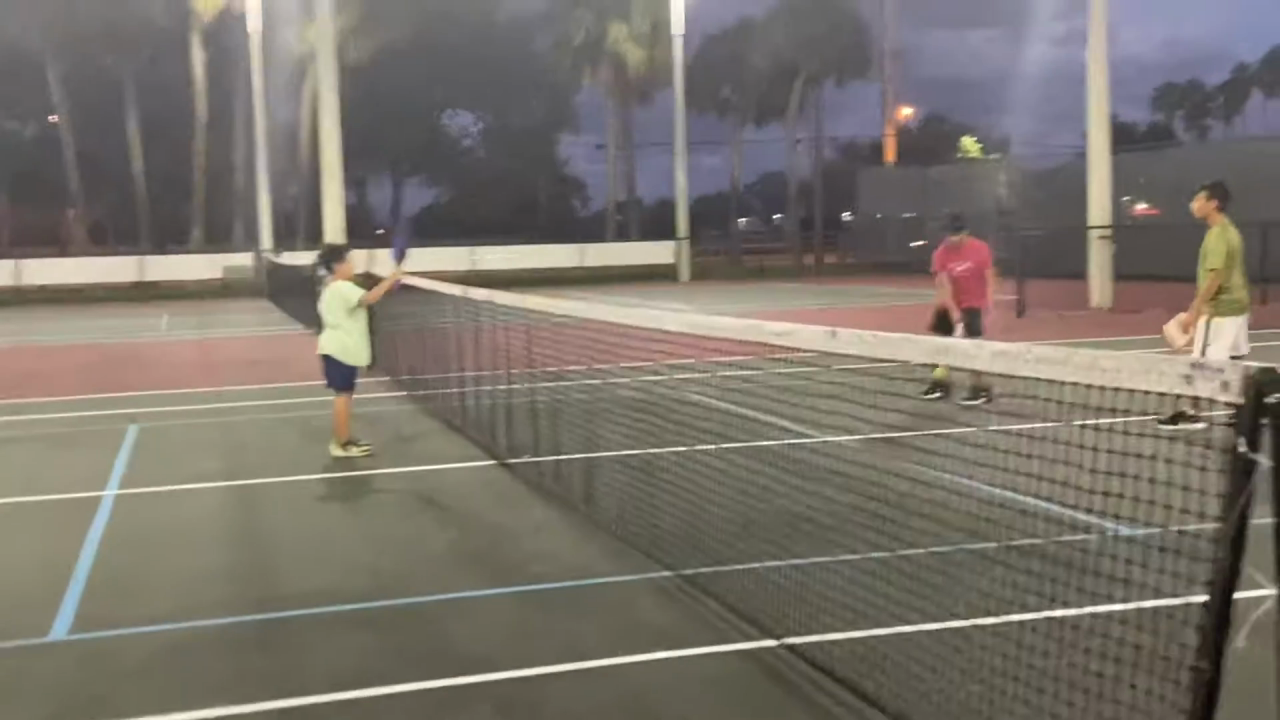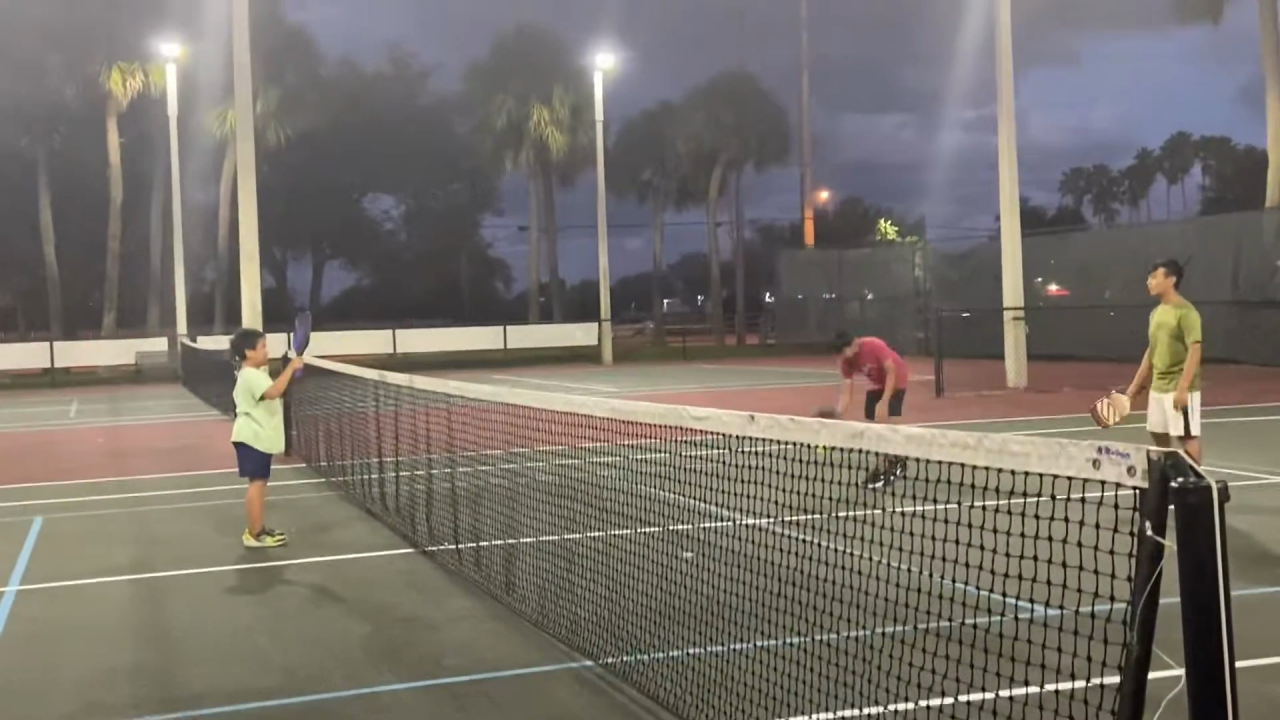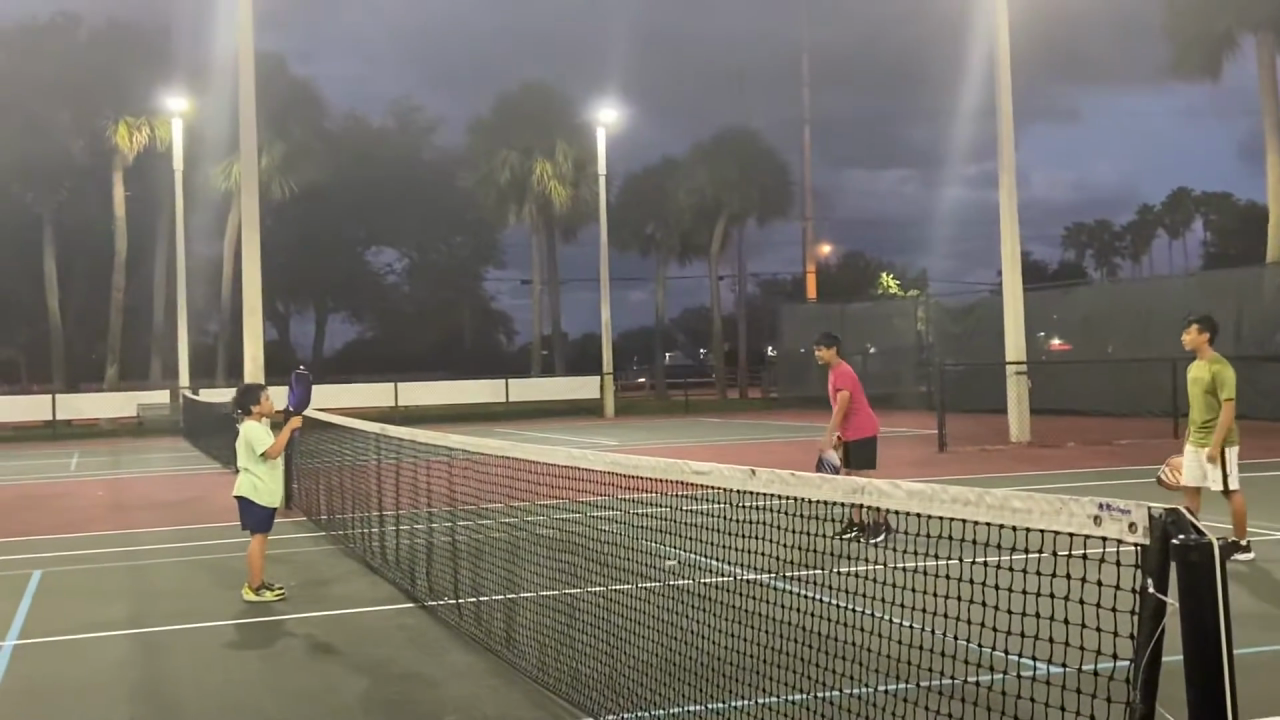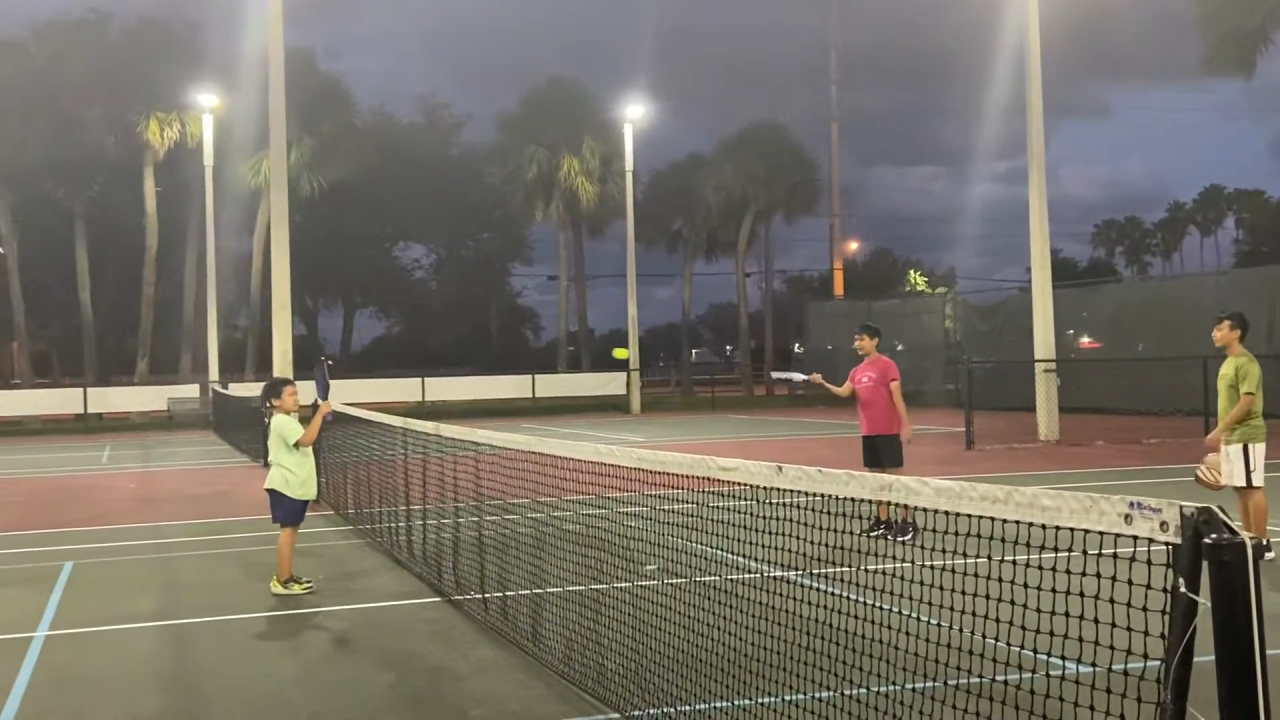
dt=1s
person 1, frame 1
left shoulder: (1217, 235)
right shoulder: (1228, 230)
left elbow: (1213, 278)
left wrist: (1193, 313)
right wrist: (1200, 310)
left hip: (1222, 309)
right hip: (1236, 304)
left knee: (1202, 360)
right knee: (1236, 359)
left ankle: (1191, 414)
person 1, frame 2
left shoulder: (1186, 312)
right shoulder: (1156, 313)
left elbow: (1194, 351)
left wrist: (1182, 388)
right wrist: (1136, 384)
left hip: (1181, 389)
right hip: (1158, 387)
left knee: (1187, 437)
right knee: (1159, 435)
person 1, frame 3
left shoulder: (1220, 368)
right shoulder: (1192, 368)
left elbow: (1228, 408)
left wrist: (1216, 443)
right wrist: (1189, 438)
left hip: (1218, 443)
right hip: (1195, 442)
left knee: (1231, 491)
right knee: (1189, 488)
left ankle: (1242, 545)
person 1, frame 4
left shoulder: (1246, 363)
right shoulder: (1227, 363)
left elbow: (1246, 402)
left wrist: (1218, 430)
right wrist: (1221, 434)
left hip: (1246, 436)
right hip: (1232, 437)
left knee: (1252, 488)
right knee: (1241, 489)
left ankle: (1263, 544)
person 2, frame 1
left shoulder: (331, 289)
right shoulder: (343, 288)
right elbow: (370, 298)
right wrist: (391, 279)
left hip: (340, 348)
right hip: (341, 350)
left knee: (344, 394)
right knee: (343, 395)
left ankle: (344, 439)
right ankle: (342, 443)
person 2, frame 2
left shoulder: (254, 374)
right shoulder: (251, 375)
left elbow: (271, 394)
right elbow: (274, 392)
right wrist: (290, 368)
left hip: (259, 437)
right hip: (253, 438)
left knee: (260, 482)
right knee: (257, 483)
left ankle: (258, 528)
right ankle: (254, 534)
person 2, frame 3
left shoulder: (257, 426)
right shoulder: (253, 428)
left elbow: (271, 451)
right elbow: (273, 452)
right wrist: (288, 428)
left hip: (261, 491)
right hip: (255, 492)
left knee: (261, 536)
right knee: (258, 537)
left ankle: (257, 583)
right ankle: (255, 588)
person 2, frame 4
left shoulder: (286, 420)
right shoulder: (283, 421)
left elbow: (302, 443)
right elbow: (306, 440)
right wrist: (319, 414)
left hip: (294, 485)
right hip: (286, 486)
left knee: (291, 530)
right knee: (288, 530)
left ankle: (285, 576)
right ankle: (283, 581)
person 3, frame 1
left shoulder: (980, 249)
right shoulder: (941, 253)
left elbow: (989, 280)
right elbow: (944, 284)
left wrist: (989, 308)
right wrist: (953, 310)
left hip: (973, 304)
right hip: (948, 306)
left ankle: (982, 388)
right ankle: (941, 384)
person 3, frame 2
left shoulder: (874, 346)
right shoulder: (846, 359)
left elbow: (892, 372)
right elbow: (847, 388)
left wrist: (884, 402)
right wrist: (840, 412)
left hip: (895, 381)
right hip: (876, 386)
left knee: (882, 423)
left ankle: (882, 470)
right ankle: (896, 461)
person 3, frame 3
left shoulder: (843, 373)
right shoulder: (832, 371)
left elbow: (842, 407)
left wrist: (828, 434)
right wrist: (839, 434)
left hip: (862, 433)
right hip: (849, 434)
left knee: (864, 478)
right knee: (849, 477)
left ankle: (882, 524)
right ankle: (856, 523)
person 3, frame 4
left shoulder: (887, 365)
right shoulder: (857, 371)
left elbow: (897, 396)
right elbow: (844, 392)
left wrist: (906, 424)
right wrist: (823, 384)
left hip: (888, 431)
right hip: (868, 431)
left knee: (895, 476)
right knee: (877, 476)
left ankle: (908, 522)
right ankle: (883, 521)
